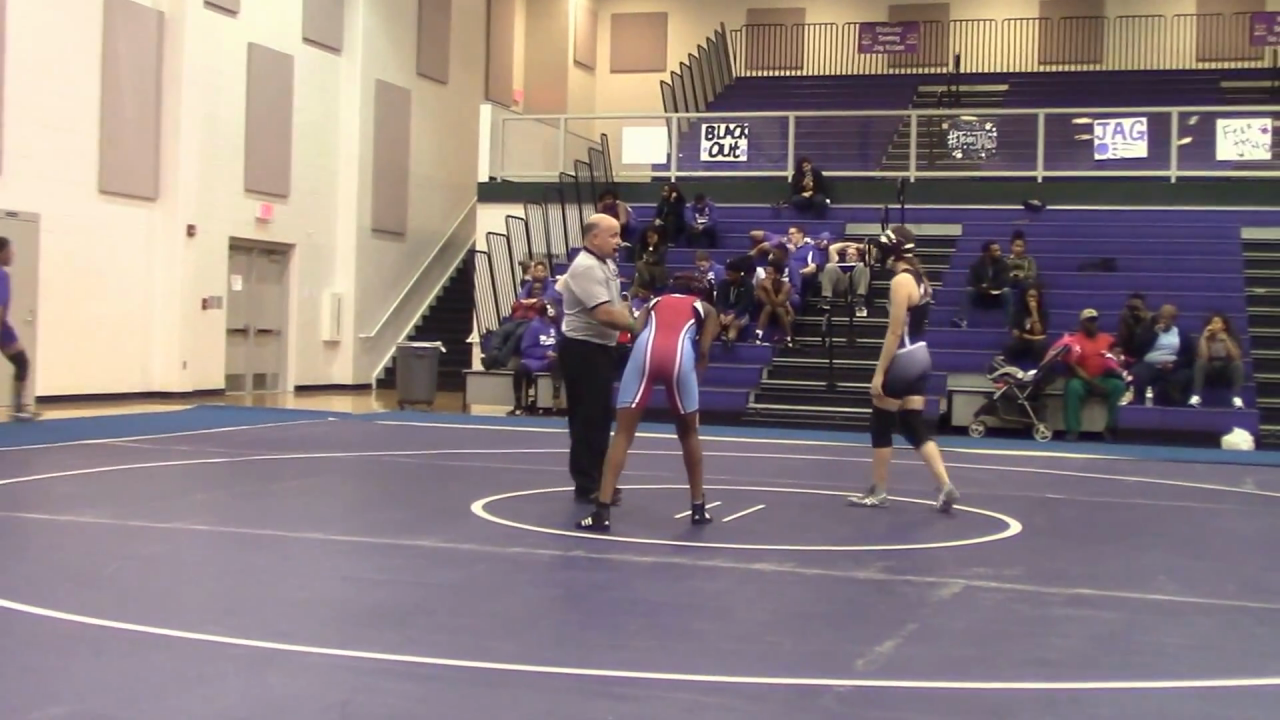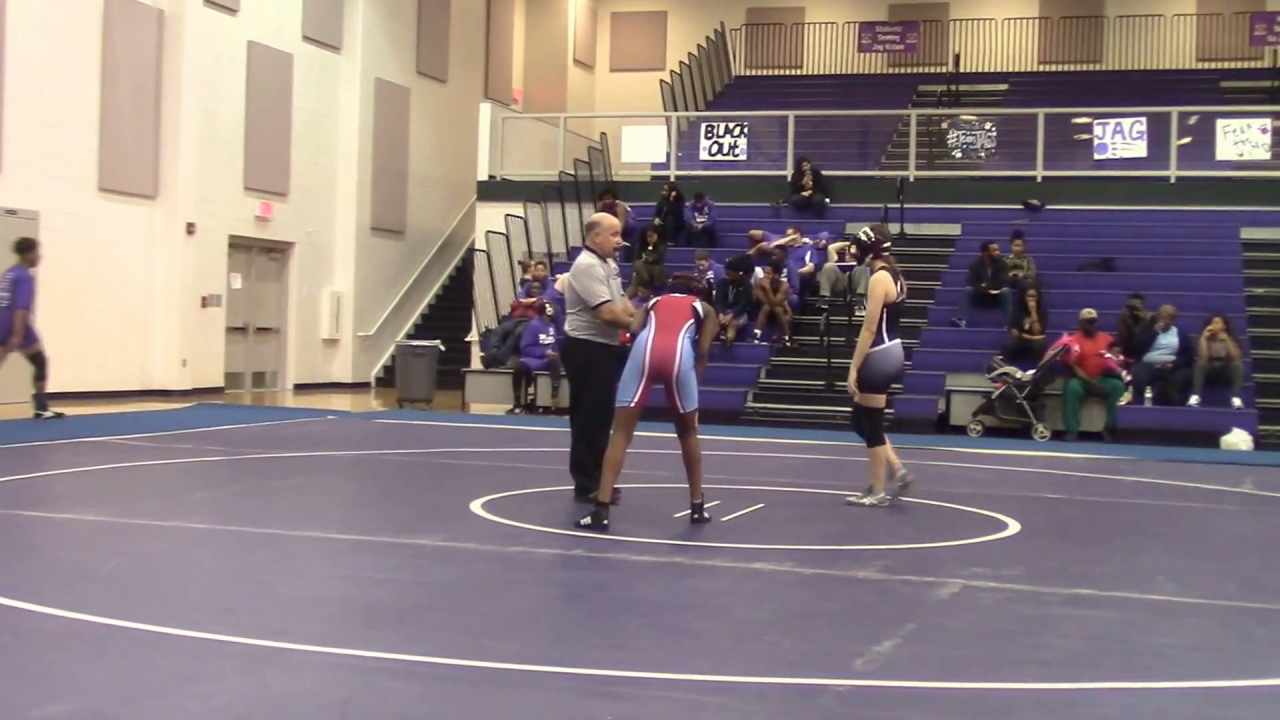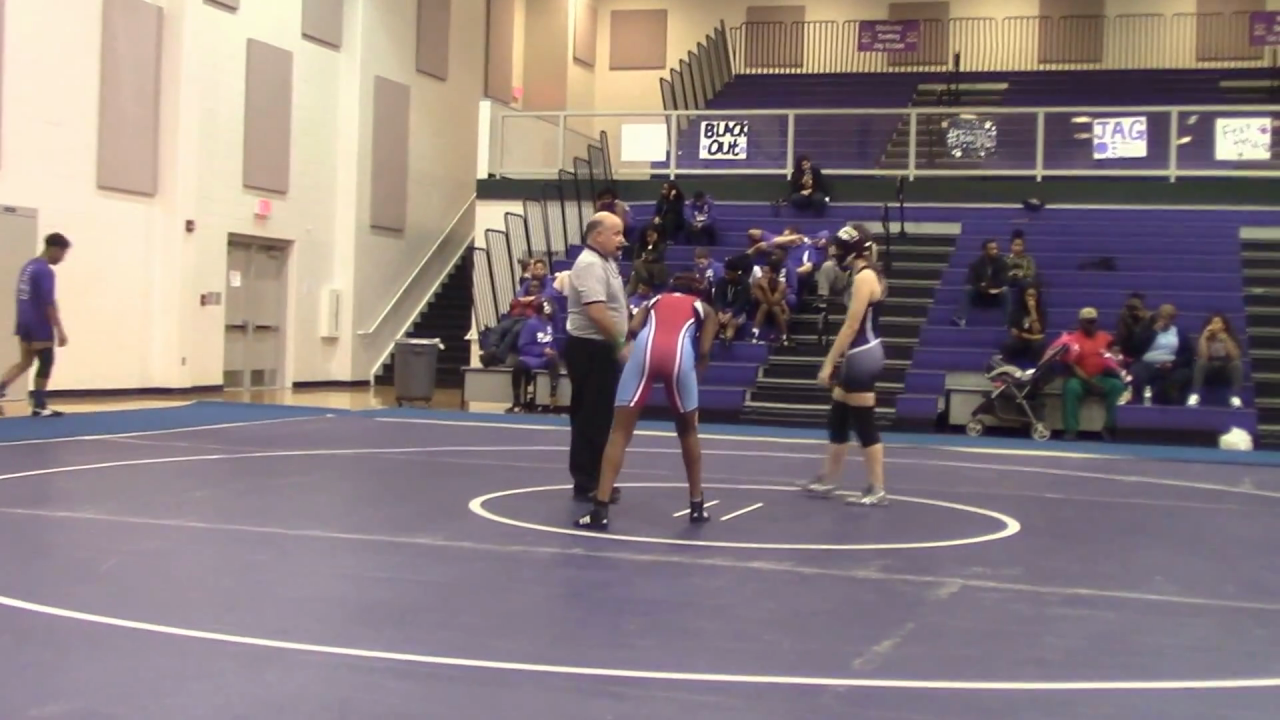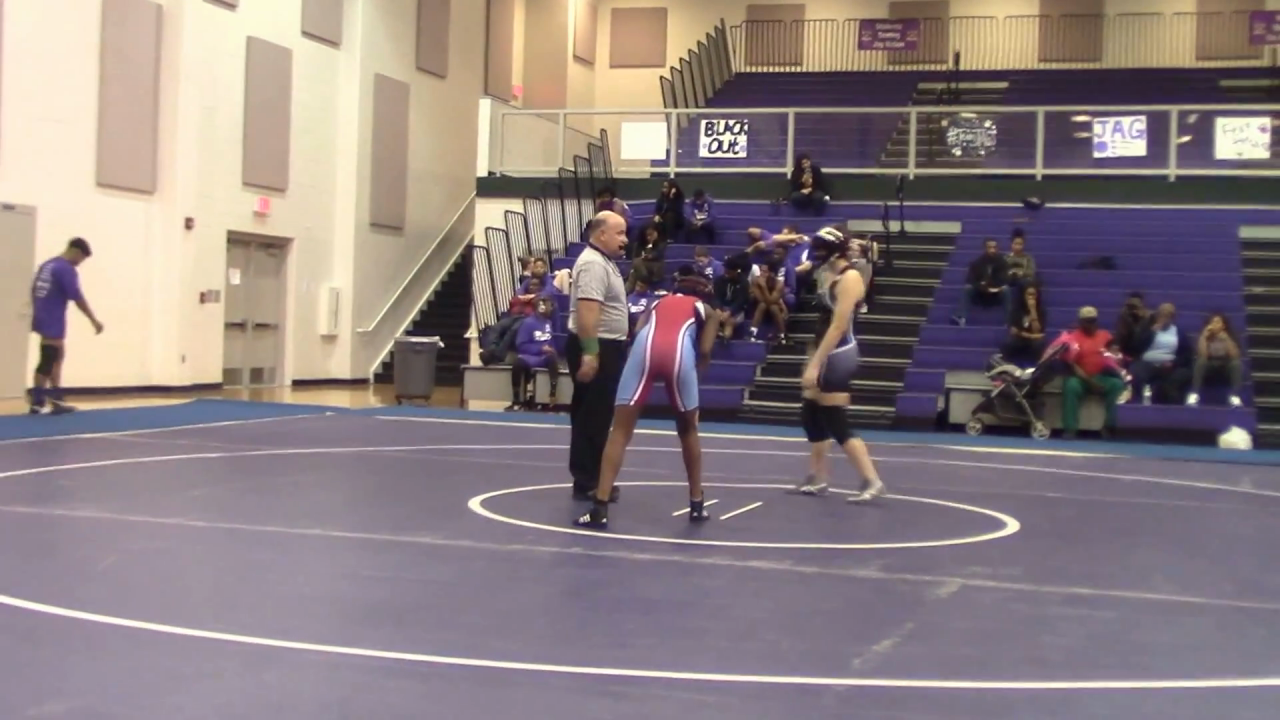
dt=0.2s
person 1, frame 1
left shoulder: (606, 264)
right shoulder: (586, 268)
left elbow: (617, 306)
right elbow: (605, 314)
left wrist: (635, 324)
right wrist: (638, 328)
left hip: (598, 349)
right hip: (583, 351)
left knee: (598, 417)
right knee: (590, 419)
left ankle: (588, 478)
right ankle: (587, 485)
person 1, frame 2
left shoulder: (607, 263)
right shoulder: (588, 266)
left elbow: (620, 303)
right elbow: (607, 313)
left wrist: (637, 316)
left hip: (603, 349)
right hip: (587, 351)
left knee: (600, 418)
right knee: (590, 419)
left ankle: (594, 479)
right ankle: (586, 485)
person 1, frame 3
left shoulder: (607, 263)
right shoulder: (590, 265)
right elbow: (597, 313)
left wrist: (625, 340)
right wrist: (620, 345)
left hip: (602, 349)
right hip: (590, 350)
left knee: (599, 417)
right knee: (591, 418)
left ankle: (594, 479)
right ankle: (586, 483)
person 1, frame 4
left shoulder: (606, 262)
right shoulder: (593, 263)
right elbow: (587, 311)
left wrist: (617, 348)
right wrist: (589, 353)
left hip: (607, 348)
right hip: (595, 350)
left knee: (599, 416)
right knee: (592, 417)
left ankle: (592, 478)
right ankle: (585, 482)
person 2, frame 1
left shoulder: (901, 281)
right shoulder: (919, 278)
left elbow: (895, 332)
left wrist: (880, 373)
left hip: (902, 359)
right hip: (920, 357)
left knee: (880, 426)
right knee: (914, 428)
left ankle: (878, 492)
right ankle: (945, 485)
person 2, frame 2
left shoulder: (878, 279)
right shoulder: (894, 276)
left elbow: (869, 329)
left wrist: (853, 368)
left hip: (879, 356)
right hip: (893, 353)
left knee: (869, 423)
right knee: (866, 421)
left ankle: (877, 491)
right ankle: (897, 470)
person 2, frame 3
left shoulder: (864, 278)
right shoulder: (868, 275)
left elbow: (851, 326)
left wrist: (828, 363)
right wrist: (836, 360)
left hip: (862, 355)
right hip: (864, 353)
left knee: (864, 423)
right knee: (838, 419)
left ankle: (877, 490)
right ankle: (828, 480)
person 2, frame 4
left shoulder: (849, 278)
right shoulder: (827, 274)
left elbow: (838, 327)
left wrist: (814, 364)
right wrist: (812, 358)
left hip: (838, 356)
right hip: (827, 354)
left knee: (835, 423)
right knee: (811, 416)
left ankle: (872, 481)
right ankle: (817, 479)
person 3, frame 1
left shoulder: (656, 302)
right shoulder: (706, 308)
left elbow: (637, 331)
right elbow: (702, 351)
right wrist: (694, 376)
left hip: (646, 349)
right hip: (680, 353)
left knee: (622, 434)
right knee: (689, 434)
left ankle: (602, 512)
right ankle: (698, 508)
person 3, frame 2
left shoulder: (655, 301)
right shoulder: (705, 309)
left elbow: (635, 330)
right elbow: (702, 351)
right wrist: (693, 378)
left hip: (645, 349)
right hip: (679, 353)
left knee: (621, 434)
right knee: (688, 433)
left ankle: (601, 511)
right ankle: (697, 507)
person 3, frame 3
left shoulder: (656, 300)
right shoulder: (704, 309)
left elbow: (634, 328)
right elbow: (704, 351)
right wrist: (694, 376)
left hip: (646, 347)
right hip: (680, 351)
left knee: (620, 433)
right knee: (688, 432)
left ankle: (600, 510)
right ankle: (697, 506)
person 3, frame 4
left shoulder: (661, 301)
right shoulder: (706, 310)
left elbow: (639, 331)
right elbow: (705, 350)
right wrist: (695, 370)
left hip: (647, 345)
right hip: (679, 349)
left knee: (620, 432)
right knee: (688, 431)
left ankle: (599, 510)
right ankle: (697, 505)
